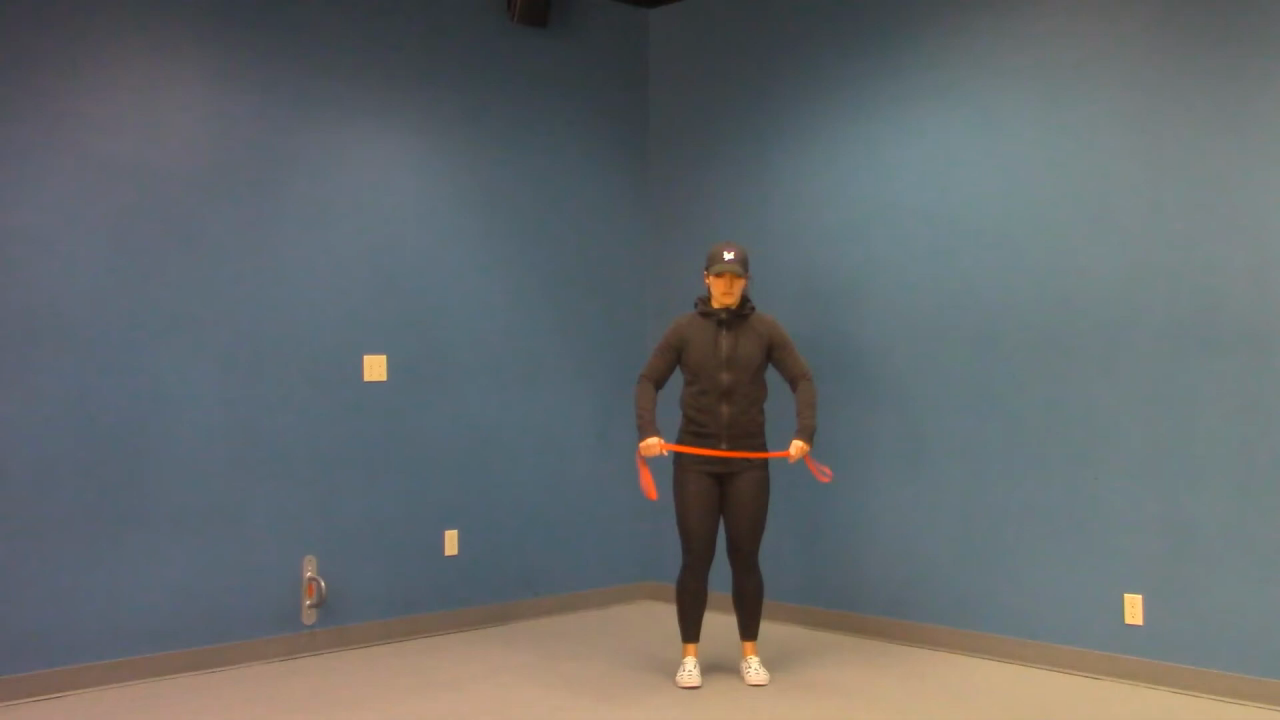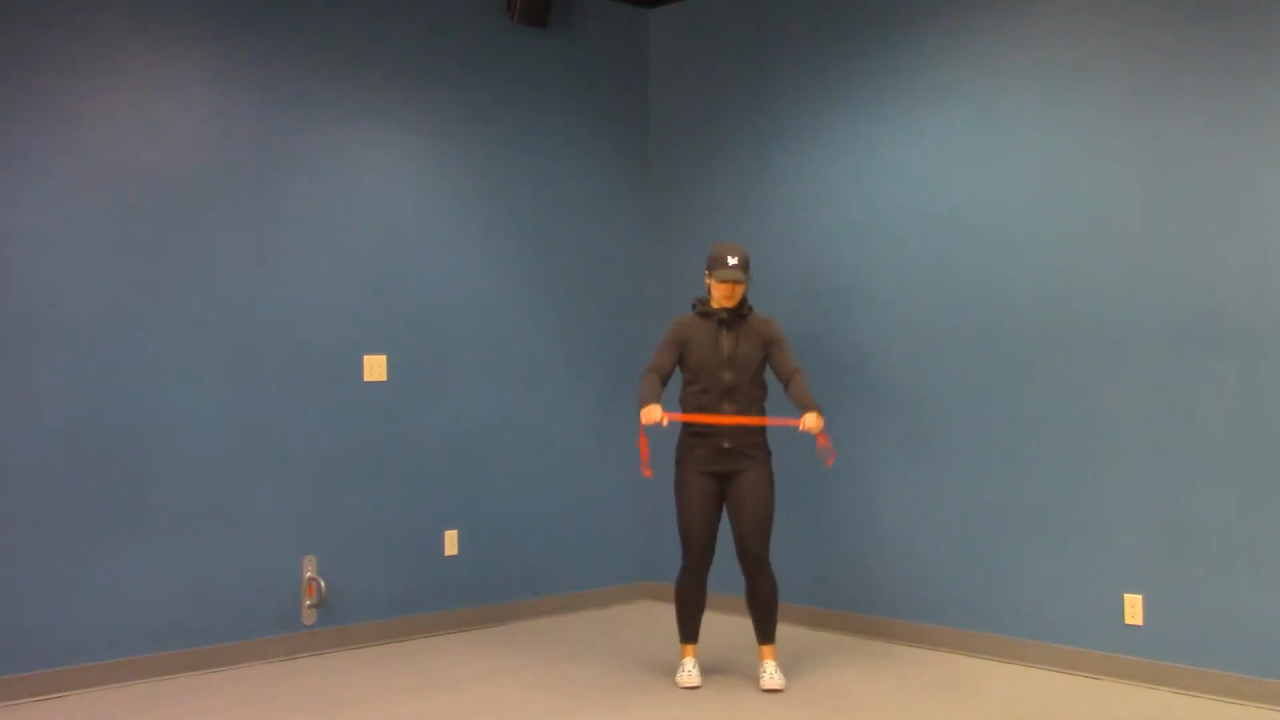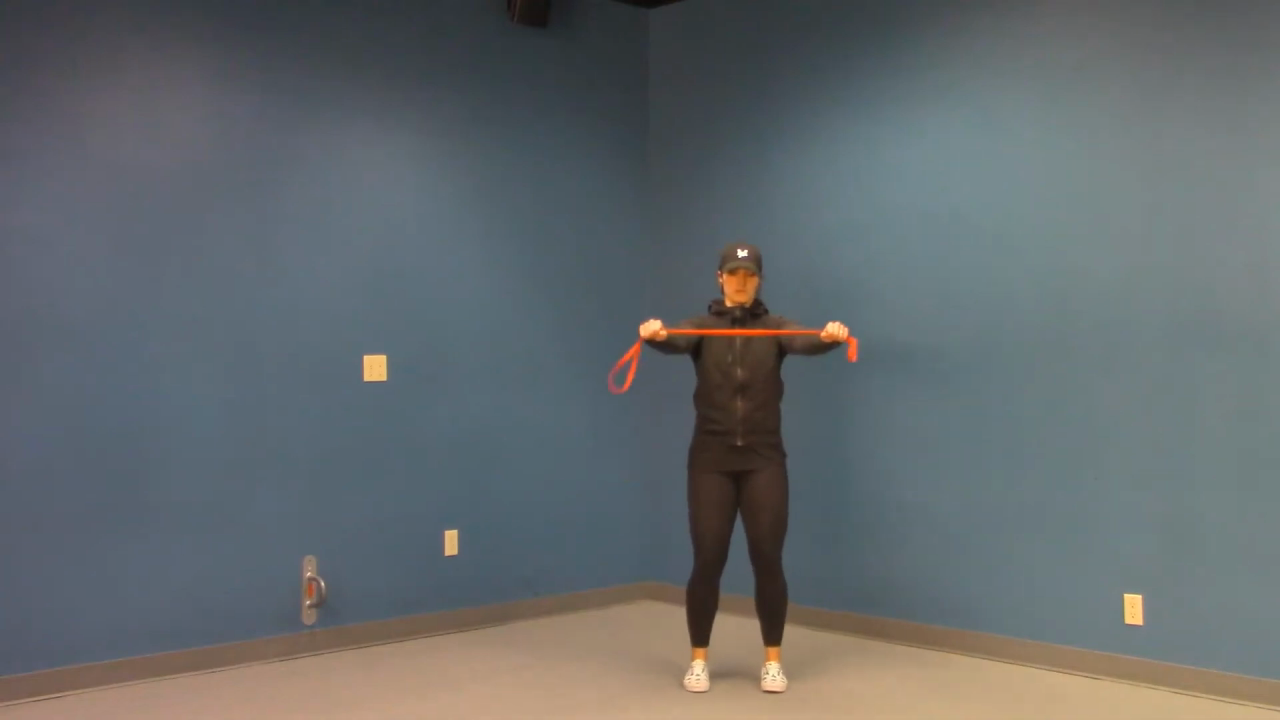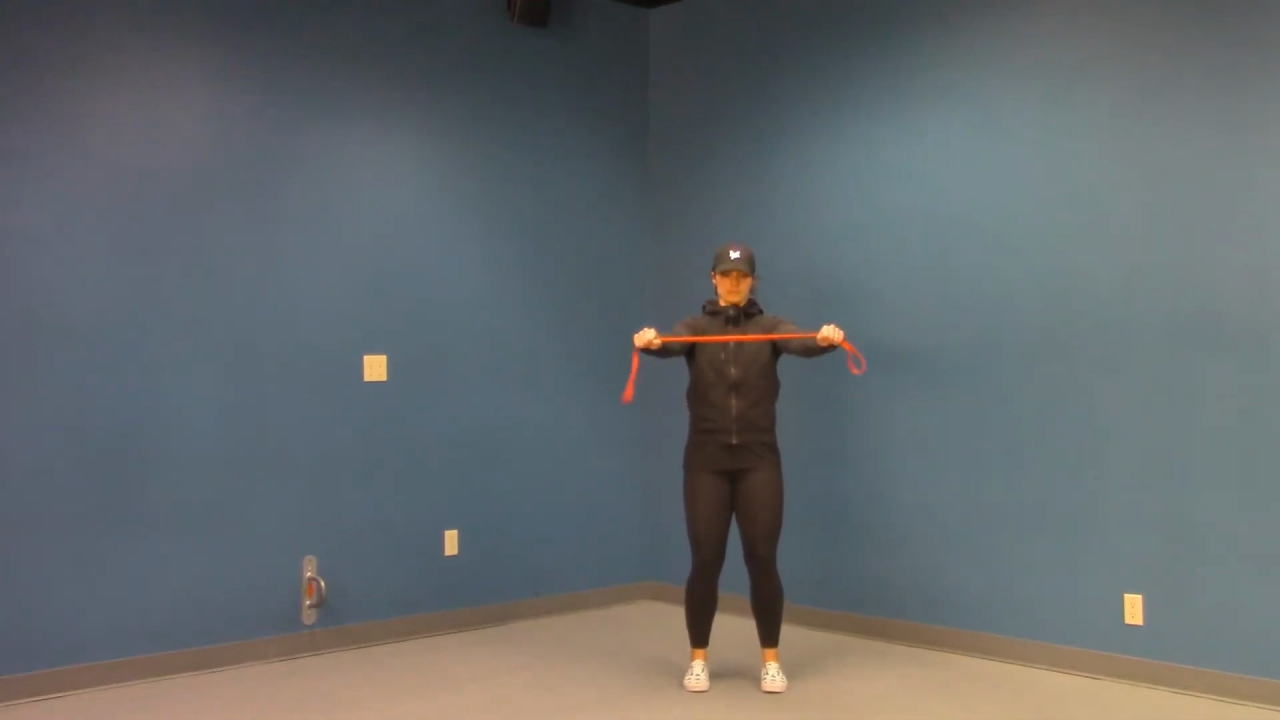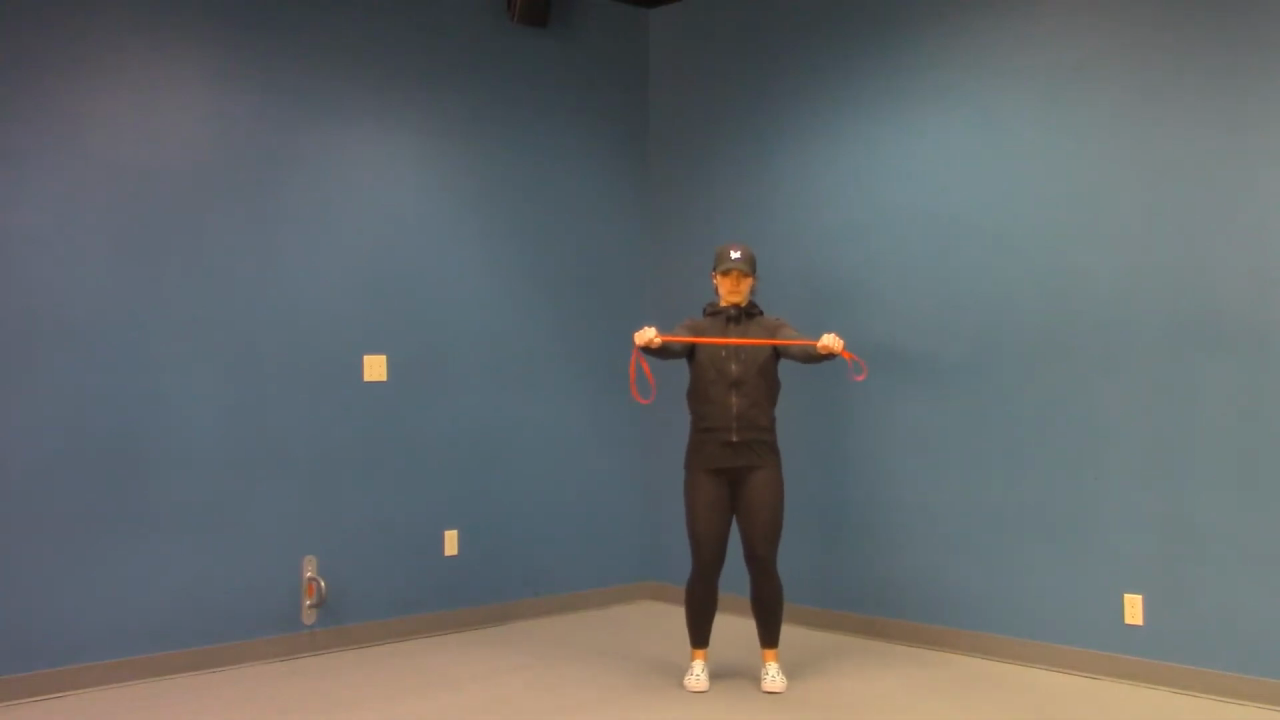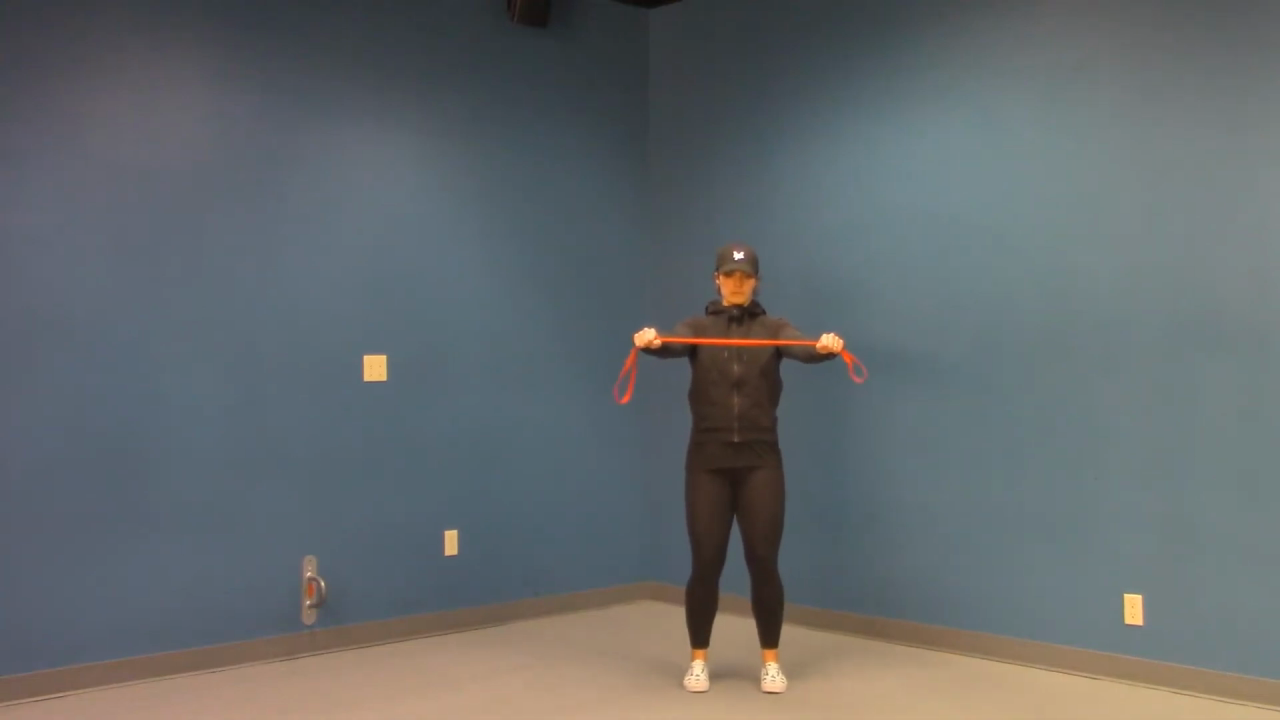
dt=0.5s
person 1, frame 1
left shoulder: (766, 329)
right shoulder: (685, 329)
left elbow: (801, 379)
right elbow: (648, 380)
left wrist: (804, 432)
right wrist: (647, 430)
left hip: (749, 458)
right hip: (695, 458)
left knee: (745, 558)
right knee: (695, 559)
left ankle: (749, 653)
right ankle: (690, 656)
person 1, frame 2
left shoulder: (763, 328)
right shoulder: (685, 328)
left elbow: (791, 374)
right elbow: (654, 373)
left wrist: (810, 409)
right wrist: (650, 404)
left hip: (750, 457)
right hip: (697, 457)
left knee: (755, 558)
right knee: (695, 559)
left ankle: (768, 658)
right ankle: (688, 656)
person 1, frame 3
left shoulder: (775, 326)
right shoulder: (702, 326)
left elbow: (804, 343)
right elbow: (677, 341)
left wrist: (829, 337)
right wrist: (656, 335)
left hip: (763, 458)
right hip: (711, 458)
left knee: (768, 560)
right knee: (707, 562)
left ankle: (772, 660)
right ankle: (698, 659)
person 1, frame 4
left shoulder: (769, 326)
right shoulder: (696, 326)
left elbow: (797, 343)
right elbow: (672, 344)
left wrist: (823, 339)
right wrist: (651, 342)
left hip: (758, 458)
right hip: (706, 459)
left knee: (762, 560)
right knee: (705, 562)
left ankle: (771, 660)
right ankle: (698, 659)
person 1, frame 5
left shoulder: (770, 328)
right shoulder: (696, 328)
left elbow: (798, 349)
right elbow: (672, 347)
left wrist: (824, 348)
right wrist: (651, 342)
left hip: (758, 459)
right hip: (706, 460)
left knee: (762, 562)
right knee: (705, 563)
left ankle: (770, 661)
right ankle: (698, 660)
person 1, frame 6
left shoulder: (772, 327)
right shoulder: (699, 326)
left elbow: (800, 348)
right elbow: (673, 344)
left wrist: (824, 347)
right wrist: (651, 341)
left hip: (760, 460)
right hip: (708, 460)
left knee: (763, 563)
right knee: (706, 564)
left ankle: (770, 660)
right ankle: (698, 659)
